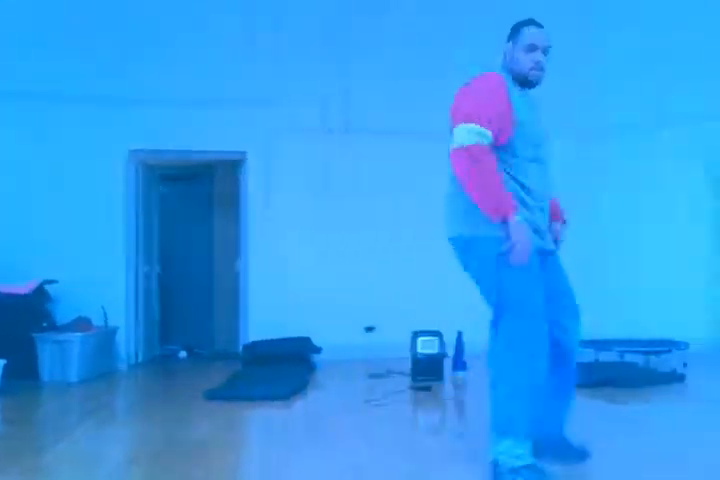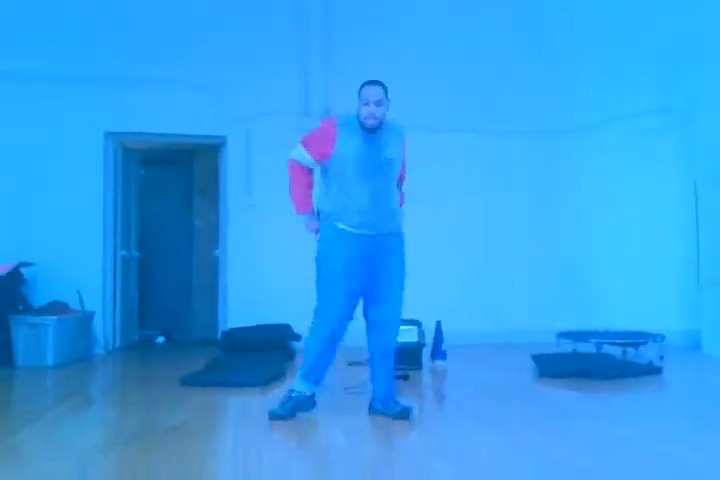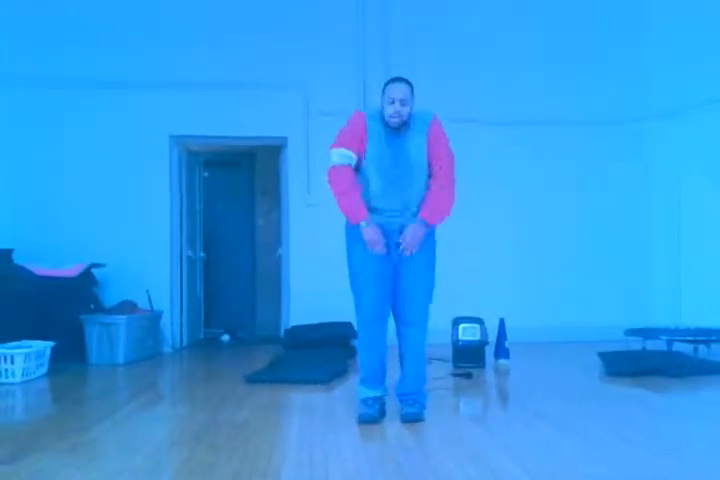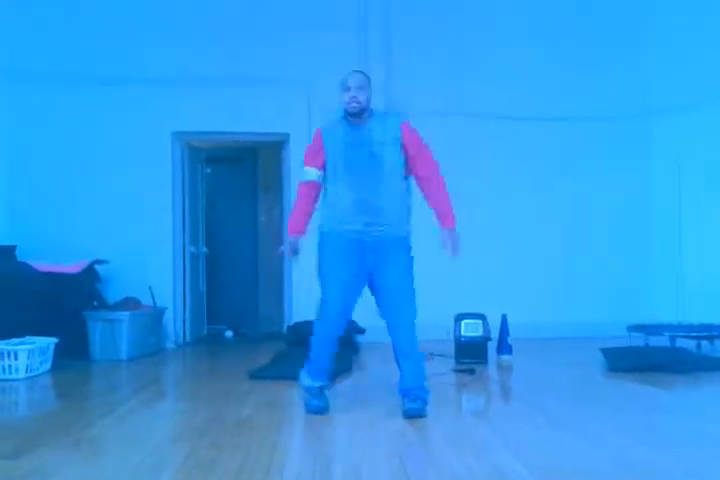
dt=0.5s
person 1, frame 1
left shoulder: (527, 103)
right shoulder: (491, 90)
right elbow: (470, 154)
left wrist: (553, 217)
right wrist: (512, 218)
left hip: (526, 237)
right hip: (489, 236)
left knee: (562, 320)
right knee: (525, 329)
left ankle: (544, 431)
person 1, frame 2
left shoulder: (396, 138)
right shoulder: (334, 131)
right elbow: (299, 162)
right wrist: (305, 211)
left hip: (387, 239)
right hip: (342, 237)
left knee: (386, 319)
right knee: (331, 316)
left ankle: (384, 395)
right ankle: (304, 390)
person 1, frame 3
left shoulder: (430, 128)
right shoulder: (361, 125)
left elbow: (443, 181)
right elbow: (339, 171)
left wrist: (423, 224)
right wrist: (363, 222)
left hip: (415, 236)
right hip: (368, 233)
left knee: (413, 317)
right knee: (371, 315)
left ankle: (412, 396)
right ankle: (372, 395)
person 1, frame 4
left shoulder: (398, 128)
right shoulder: (328, 134)
left elbow: (429, 174)
right elbow: (310, 185)
left wrist: (447, 222)
right wrist: (295, 231)
left hip: (390, 240)
right hip: (339, 239)
left knee: (402, 317)
right knee: (333, 312)
left ankle: (414, 391)
right ankle: (314, 381)
